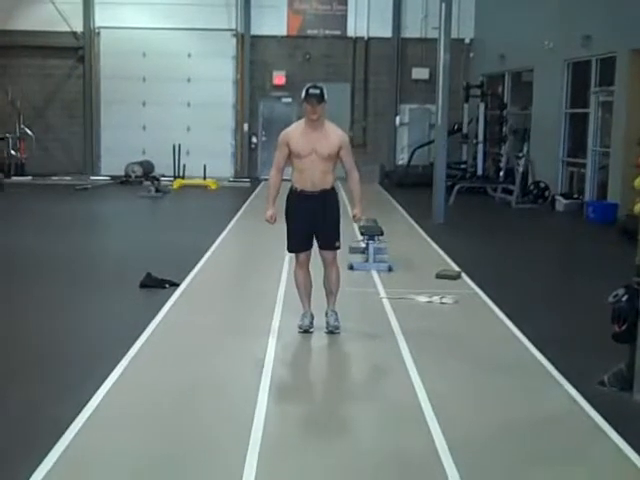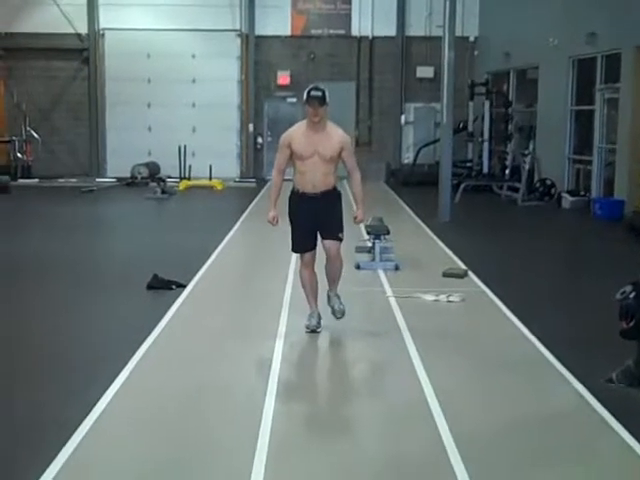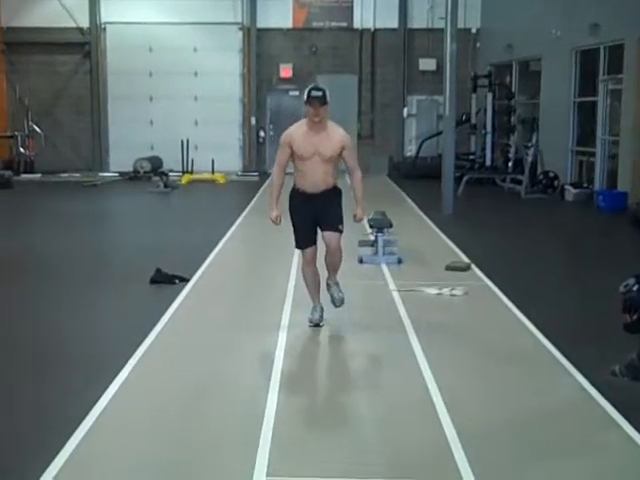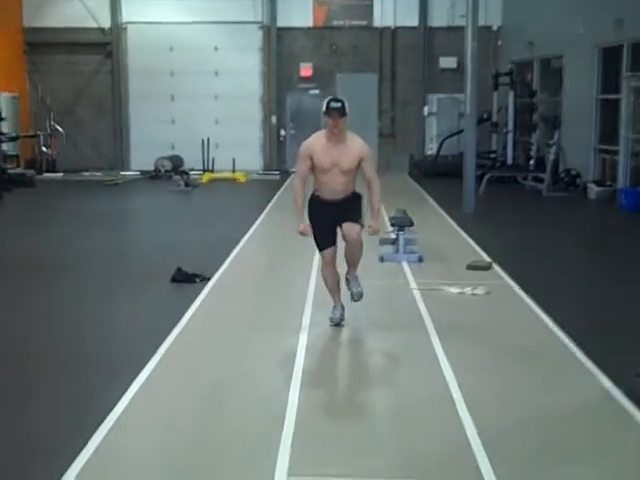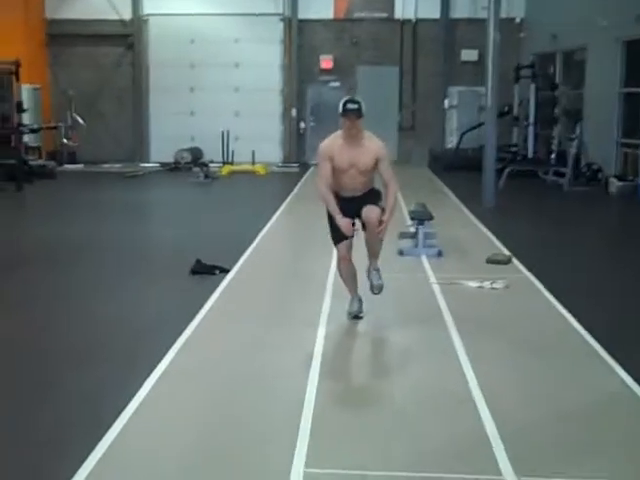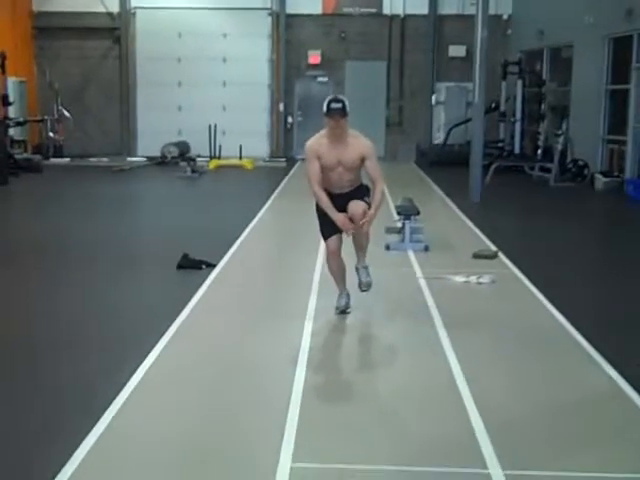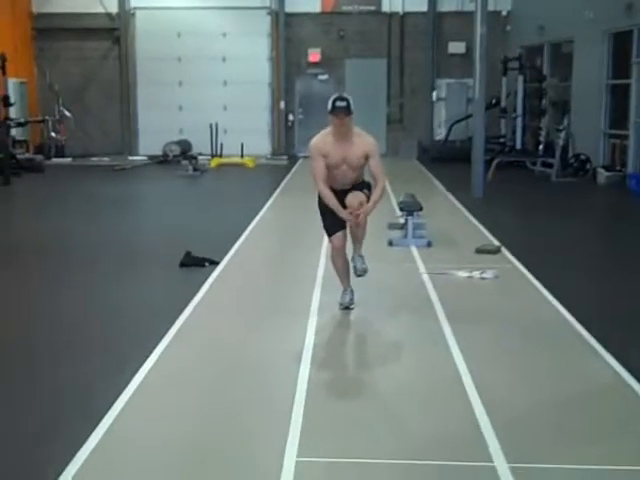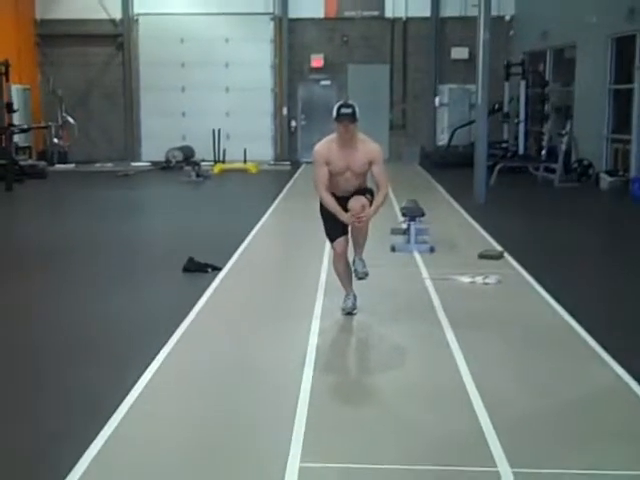
dt=0.3s
person 1, frame 1
left shoulder: (338, 136)
right shoulder: (289, 135)
left elbow: (351, 172)
right elbow: (277, 171)
left wrist: (357, 204)
right wrist: (271, 205)
left hip: (326, 199)
right hip: (298, 200)
left knee: (329, 257)
right knee: (301, 259)
left ankle: (331, 310)
right ankle: (306, 312)
person 1, frame 2
left shoulder: (340, 137)
right shoulder: (290, 136)
left elbow: (353, 172)
right elbow: (278, 172)
left wrist: (359, 206)
right wrist: (272, 207)
left hip: (329, 199)
right hip: (300, 201)
left knee: (333, 251)
right knee: (306, 259)
left ankle: (333, 293)
right ankle: (313, 311)
person 1, frame 3
left shoulder: (341, 137)
right shoulder: (291, 135)
left elbow: (355, 171)
right elbow: (279, 170)
left wrist: (359, 205)
right wrist: (274, 206)
left hip: (329, 198)
right hip: (301, 200)
left knee: (333, 243)
right knee: (308, 255)
left ankle: (333, 281)
right ankle: (317, 306)
person 1, frame 4
left shoulder: (360, 148)
right shoulder: (310, 146)
left elbow: (373, 182)
right elbow: (300, 182)
left wrist: (376, 217)
right wrist: (301, 218)
left hip: (348, 202)
right hip: (320, 205)
left knee: (353, 237)
right knee: (327, 257)
left ankle: (352, 275)
right ankle: (337, 305)
person 1, frame 5
left shoulder: (377, 147)
right shoulder: (327, 147)
left elbow: (391, 184)
right elbow: (323, 187)
left wrist: (388, 216)
right wrist: (338, 219)
left hip: (367, 197)
right hip: (339, 201)
left knee: (373, 218)
right knee: (343, 253)
left ankle: (373, 266)
right ankle: (354, 298)
person 1, frame 6
left shoulder: (363, 145)
right shoulder: (313, 146)
left elbow: (378, 182)
right elbow: (315, 186)
left wrist: (373, 211)
right wrist: (335, 216)
left hip: (356, 192)
right hip: (327, 198)
left knee: (358, 213)
right knee: (332, 248)
left ankle: (362, 264)
right ankle: (342, 293)
person 1, frame 7
left shoulder: (367, 143)
right shoulder: (318, 144)
left elbow: (380, 181)
right elbow: (320, 184)
left wrist: (370, 206)
right wrist: (341, 212)
left hip: (357, 190)
right hip: (330, 195)
left knee: (356, 203)
right knee: (337, 244)
left ankle: (358, 253)
right ankle: (347, 290)
person 1, frame 8
left shoulder: (372, 149)
right shoulder: (322, 150)
left elbow: (383, 187)
right elbow: (321, 190)
left wrist: (372, 211)
right wrist: (342, 216)
left hip: (359, 196)
right hip: (332, 202)
left knee: (359, 207)
right knee: (339, 249)
left ankle: (359, 257)
right ankle: (349, 294)
